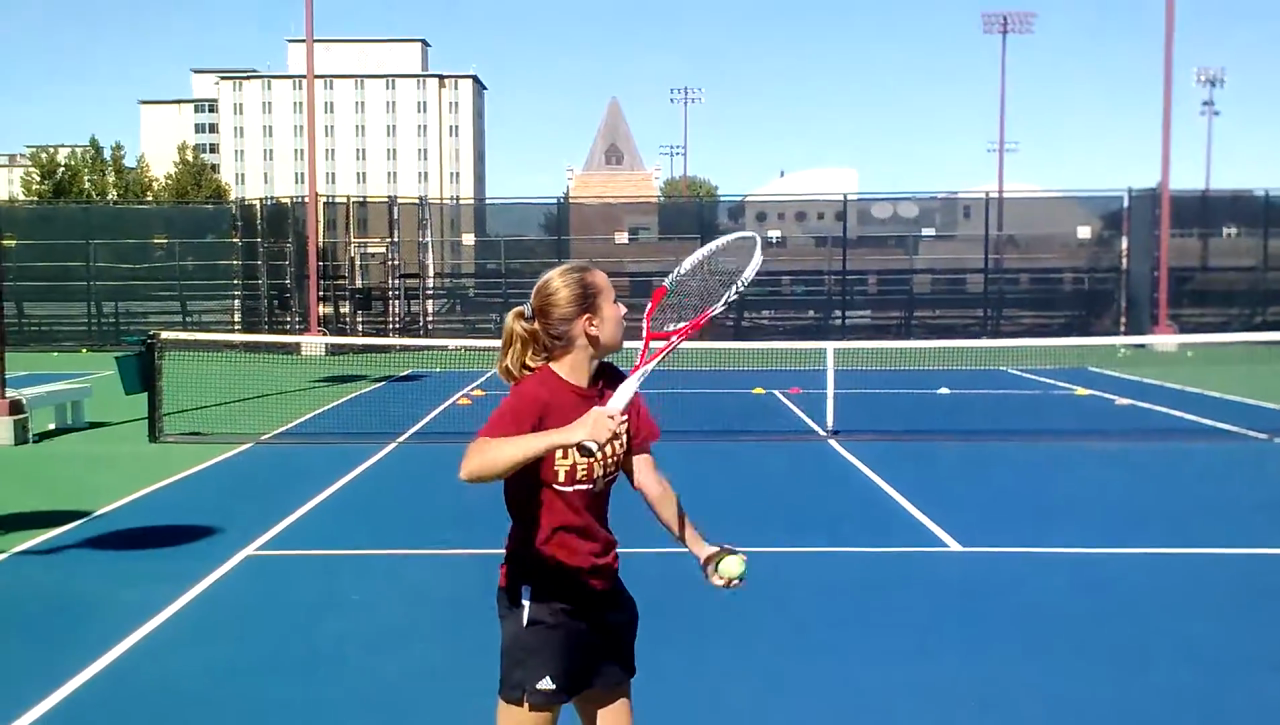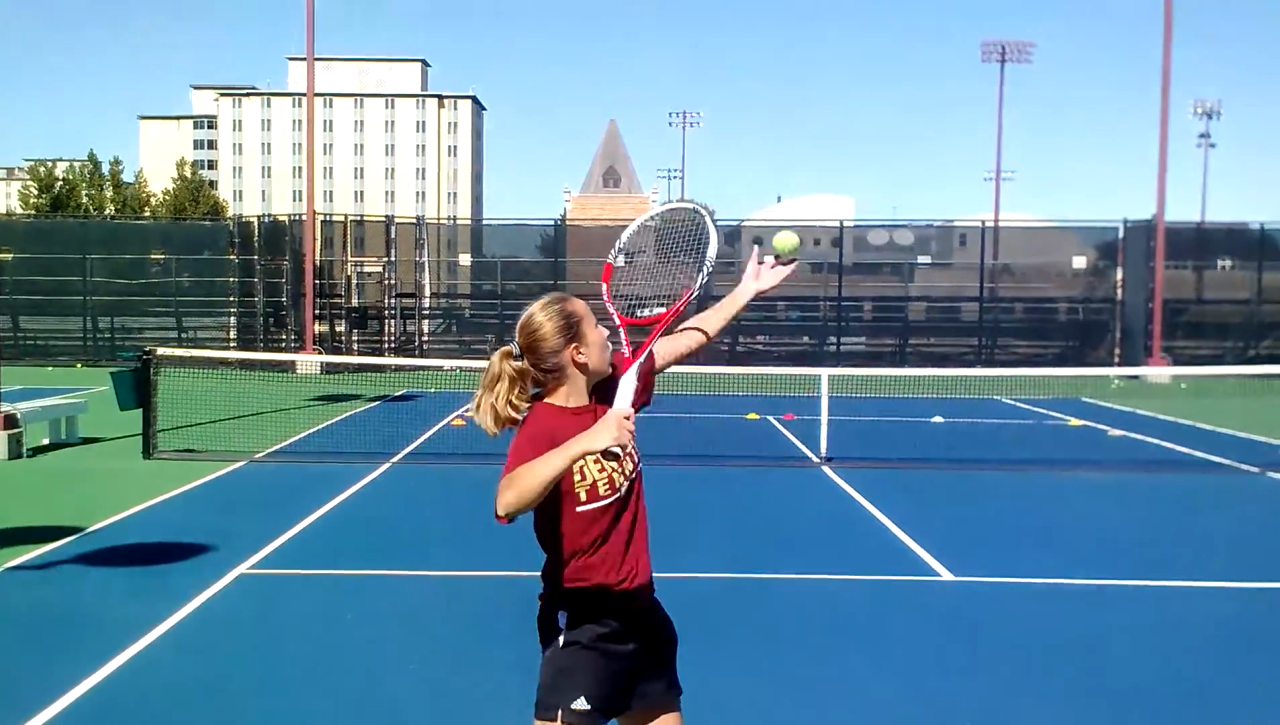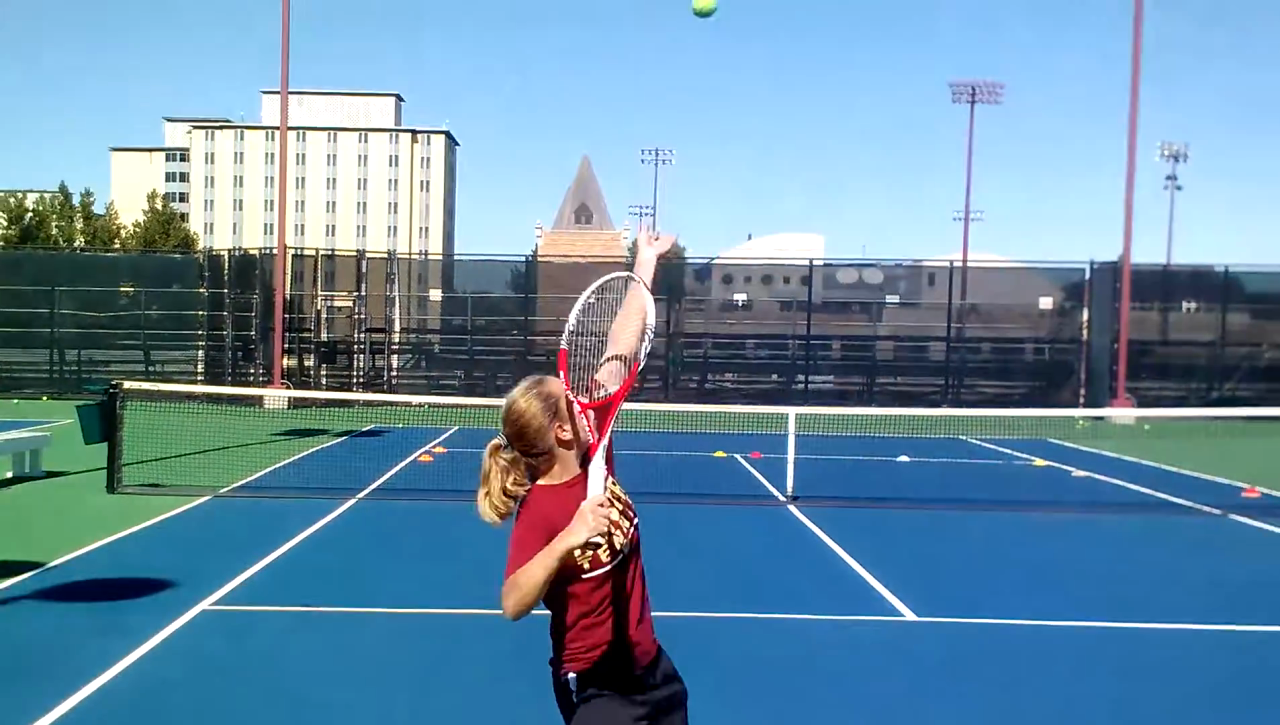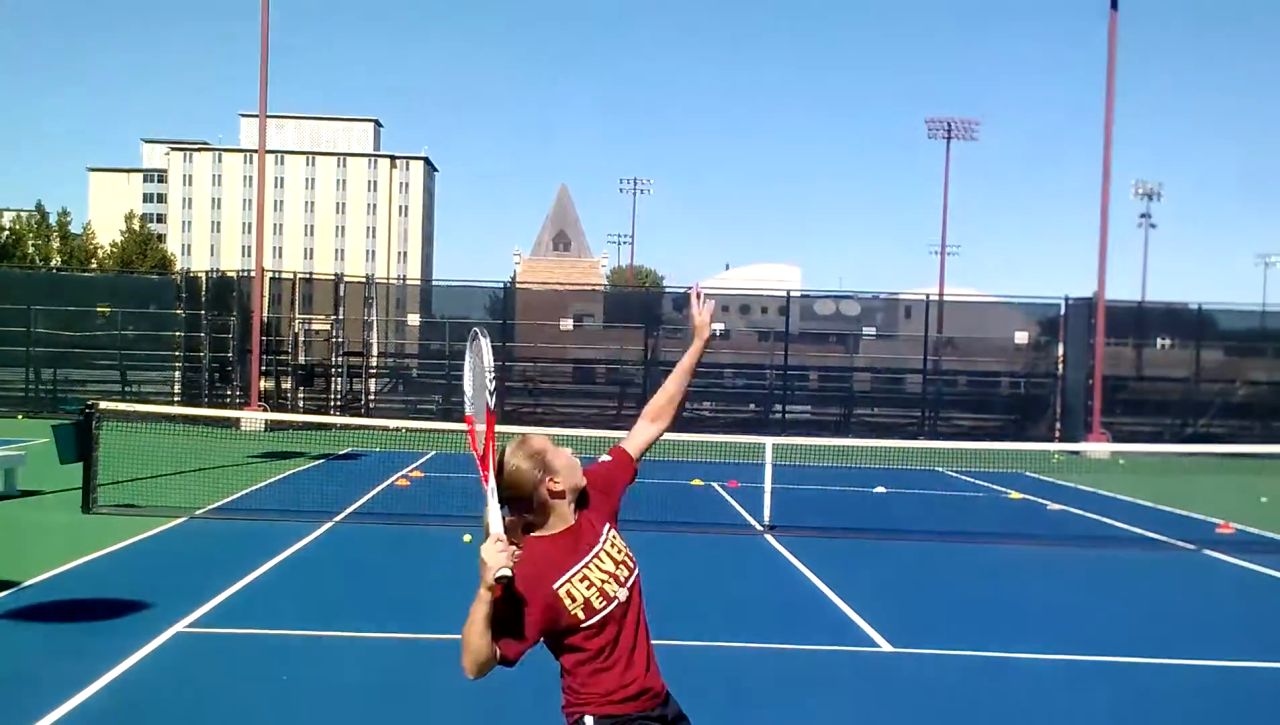
dt=0.2s
person 1, frame 1
left shoulder: (617, 386)
right shoulder: (527, 394)
left elbow: (648, 478)
right elbow: (473, 466)
left wrist: (698, 546)
right wrist: (571, 432)
left hip: (599, 588)
right hip: (542, 598)
person 1, frame 2
left shoulder: (612, 388)
right shoulder: (538, 430)
left elbow: (684, 340)
right elbow: (507, 502)
left wrist: (748, 290)
right wrist: (582, 441)
left hip: (637, 607)
right hip: (581, 625)
person 1, frame 3
left shoulder: (587, 452)
right shoulder: (540, 518)
right elbow: (513, 603)
left wrist: (644, 267)
right wrist: (573, 532)
left hip: (647, 667)
right hip: (597, 685)
person 1, frame 4
left shoulder: (595, 497)
right shoulder: (527, 575)
left elbow: (650, 424)
right elbow: (475, 665)
left wrist: (698, 343)
right wrist: (489, 590)
